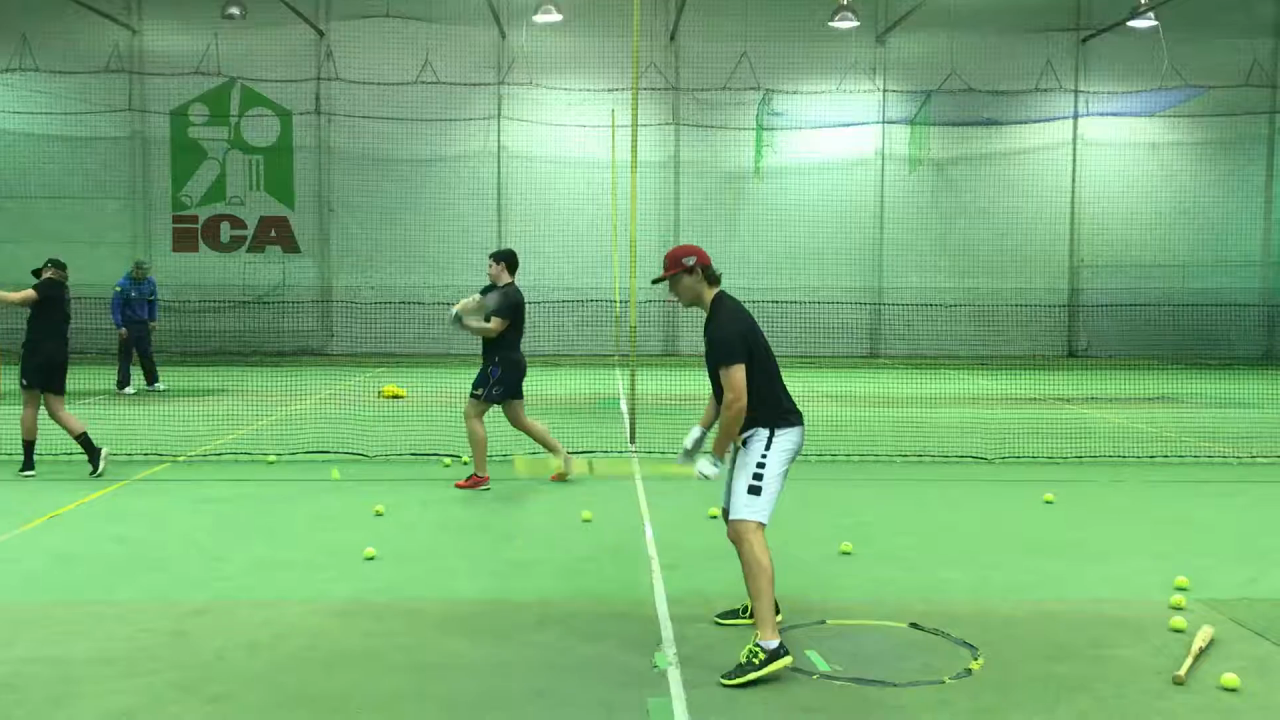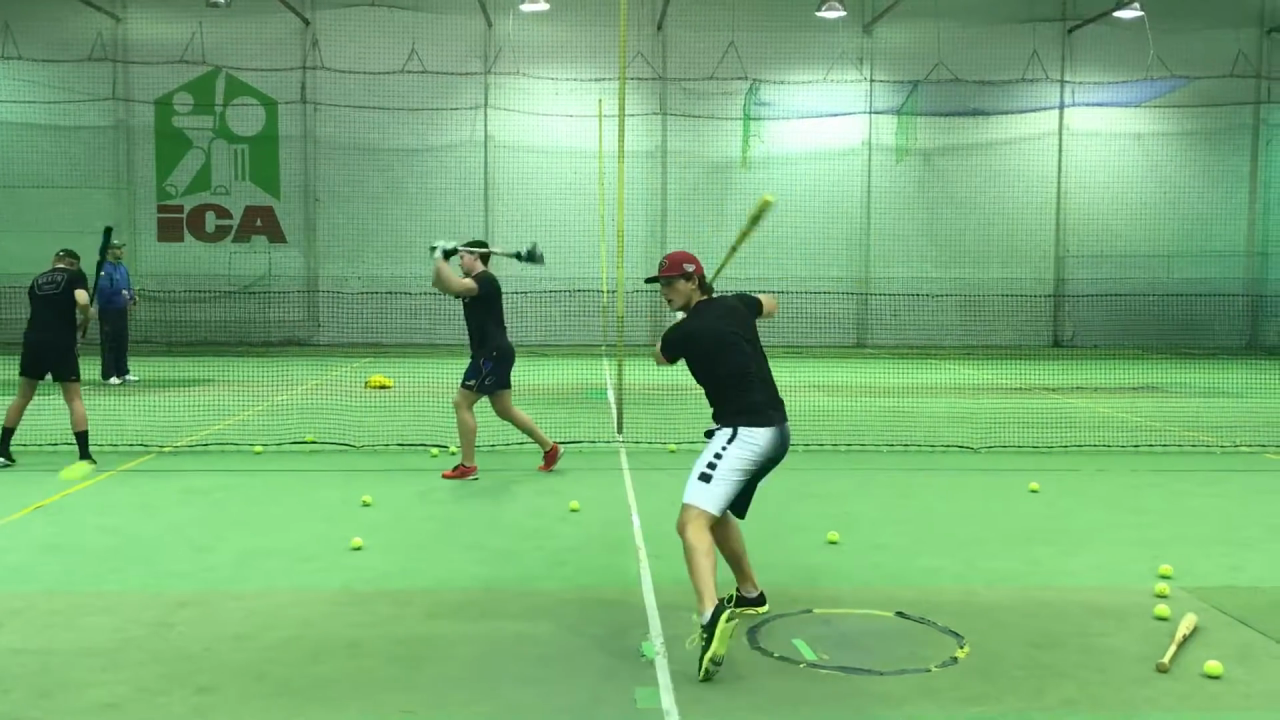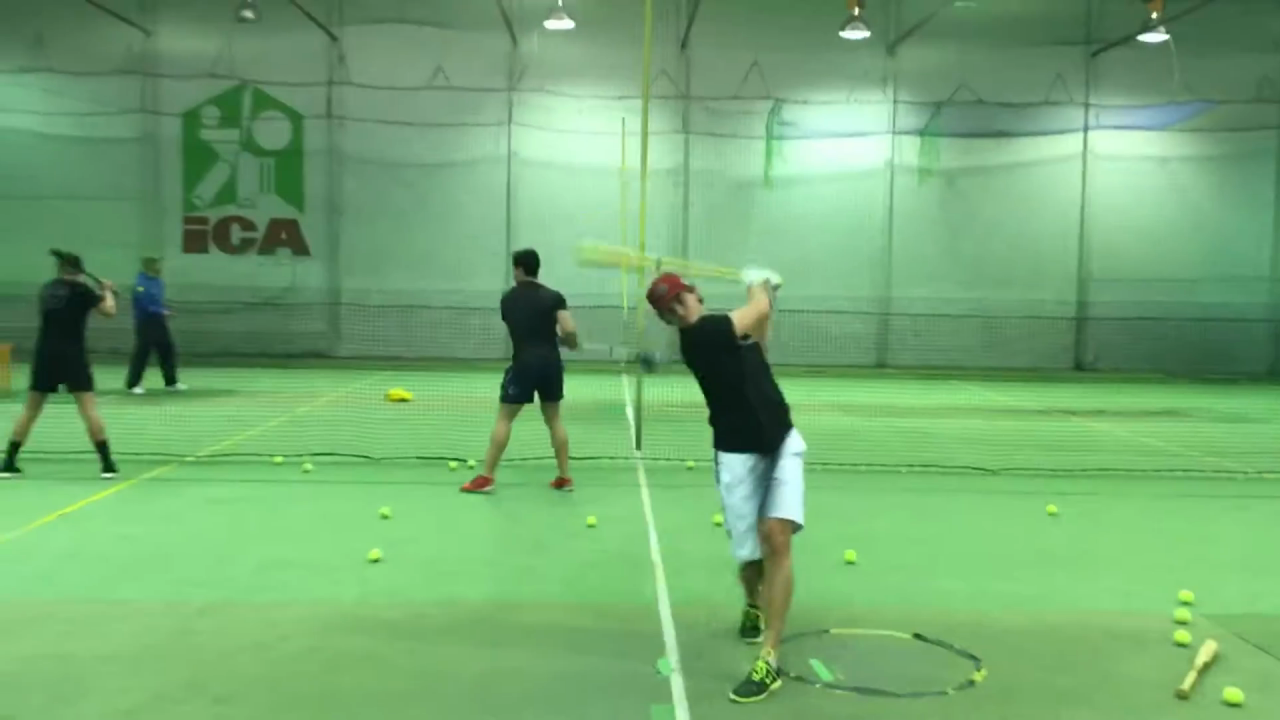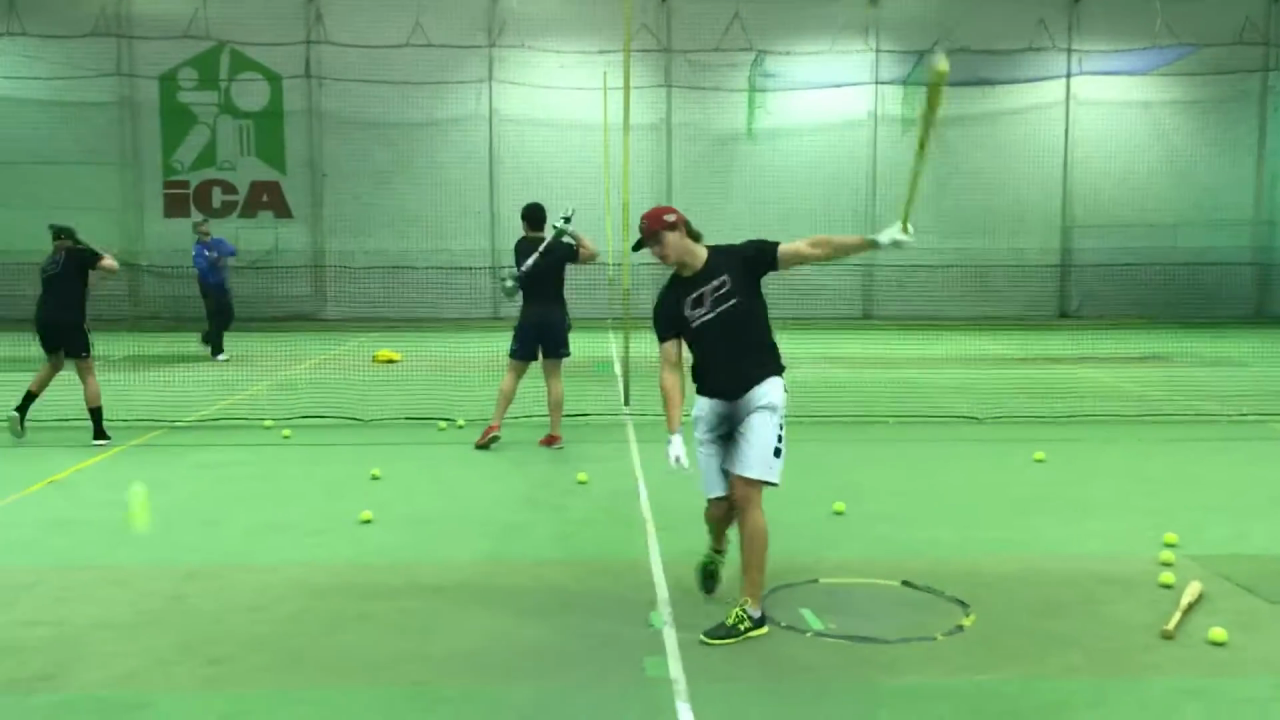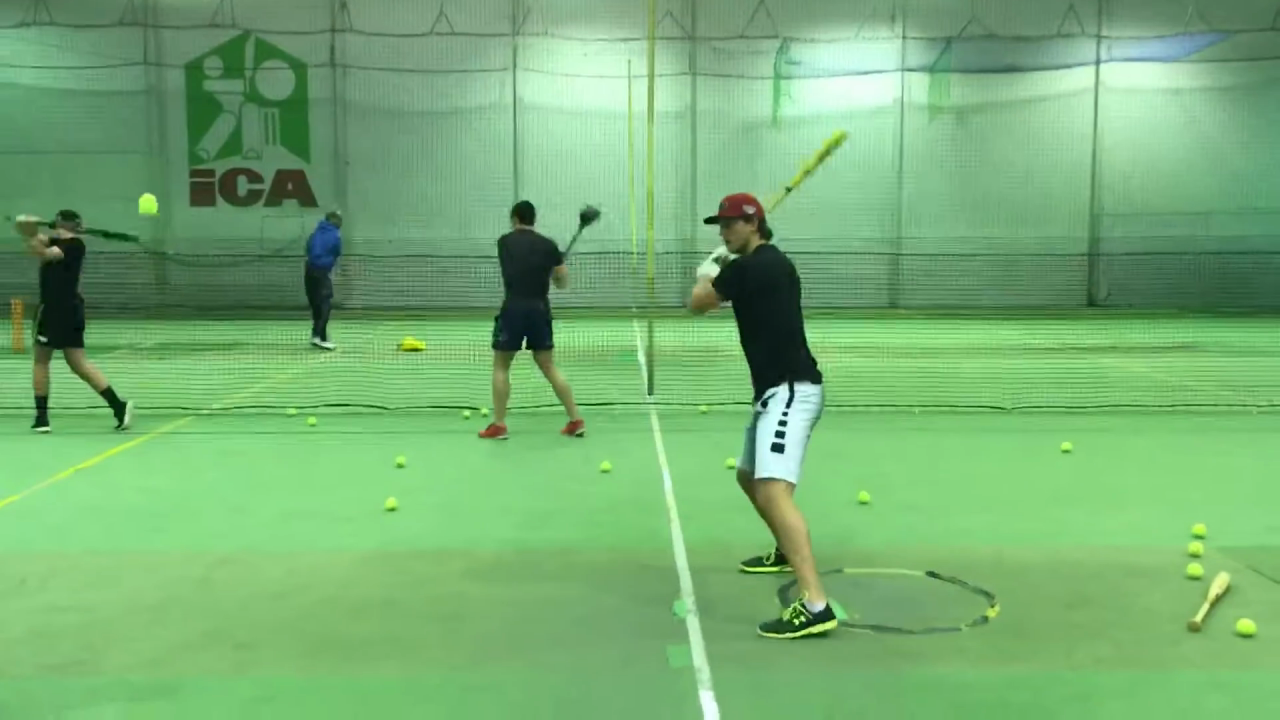
dt=1s
person 1, frame 1
left shoulder: (724, 325)
right shoulder: (723, 312)
left elbow: (737, 400)
left wrist: (716, 456)
right wrist: (700, 431)
left hip: (772, 432)
right hip: (763, 430)
left knee: (745, 529)
right knee: (734, 516)
left ankle: (769, 644)
right ankle: (763, 603)
person 1, frame 2
left shoulder: (684, 333)
right shoulder: (736, 304)
left elbow: (661, 357)
right elbow: (770, 305)
left hip: (743, 432)
right hip: (772, 429)
left knee: (691, 521)
right knee: (713, 511)
left ankle: (712, 614)
right ankle: (749, 593)
person 1, frame 3
left shoulder: (721, 330)
right shoulder: (698, 336)
left elbow: (757, 338)
right elbow: (759, 309)
left wrist: (763, 288)
right wrist: (758, 286)
left hip: (783, 443)
right hip: (739, 456)
left knee: (776, 537)
right knee: (752, 557)
left ankle: (769, 660)
right ankle: (754, 604)
person 1, frame 4
left shoulder: (740, 258)
right shoulder: (669, 302)
left elbow: (811, 250)
right elbow: (669, 370)
left wrist: (876, 240)
right wrist: (674, 433)
left hip: (759, 394)
right hip: (711, 403)
left knee: (745, 495)
right knee: (719, 506)
left ankle: (752, 610)
right ankle: (716, 549)
person 1, frame 5
left shoulder: (749, 267)
right shoulder: (776, 263)
left elbow: (698, 302)
left wrist: (706, 272)
right wrist: (723, 266)
left hip: (790, 392)
right hip: (782, 389)
left knee: (773, 491)
right knee: (749, 476)
left ankle: (814, 605)
right ankle: (788, 552)
person 2, frame 1
left shoulder: (510, 296)
right shoulder: (493, 291)
left elbow: (493, 330)
right elbow: (470, 303)
left wrist: (465, 323)
right wrist: (458, 311)
left hip: (501, 364)
right hip: (509, 363)
left knee: (472, 413)
right knee: (519, 420)
left ankle: (480, 476)
right ankle: (563, 458)
person 2, frame 2
left shoulder: (487, 280)
right shoulder: (469, 283)
left elbow: (455, 286)
right elbow: (441, 283)
left wrist: (440, 258)
right wrist: (443, 258)
left hip: (492, 353)
right hip: (491, 353)
left knee: (461, 403)
right knee: (505, 409)
left ankle: (467, 466)
right ankle: (550, 448)
person 2, frame 3
left shoulder: (509, 298)
right shoulder: (554, 297)
right elbow: (569, 329)
right wrist: (571, 342)
left hip: (524, 363)
right hip: (552, 363)
left knee: (504, 418)
right knee: (554, 419)
left ankle: (486, 477)
right ankle: (564, 477)
person 2, frame 4
left shoulder: (522, 246)
right shoulder: (560, 248)
right elbow: (593, 254)
left wrist: (561, 231)
right wrist: (571, 231)
left hip: (529, 318)
right hip: (555, 318)
left knee: (513, 373)
right knee: (553, 376)
left ankle: (494, 426)
right ankle: (555, 434)
person 2, frame 5
left shoulder: (505, 242)
right shoulder: (548, 245)
right elbow: (562, 282)
right wrist: (555, 264)
left hip: (512, 309)
right hip: (539, 309)
left knee: (500, 366)
right knee: (549, 368)
left ankle: (499, 425)
right ankle: (576, 420)
person 3, frame 1
left shoulder: (52, 284)
right shoulder: (58, 293)
left elbow: (18, 298)
right elbow: (26, 301)
left hip: (38, 351)
right hip: (58, 355)
left knee: (30, 407)
right knee: (57, 411)
left ankle: (28, 462)
right ankle: (93, 452)
person 3, frame 2
left shoulder: (37, 281)
right shoulder: (76, 275)
left elbow: (41, 312)
right elbow: (83, 301)
left wrist: (73, 324)
right wrist: (87, 317)
left hip: (33, 342)
right hip: (62, 343)
left knee: (23, 397)
right knee: (74, 400)
right ankle: (84, 455)
person 3, frame 3
left shoulder: (47, 289)
right shoulder: (79, 289)
right elbow: (110, 311)
left wrist: (95, 295)
right wrist: (107, 291)
left hip: (45, 355)
right hip: (72, 355)
left knee: (30, 409)
right knee: (89, 409)
right ankle: (107, 464)
person 3, frame 4
left shoulder: (48, 262)
right shoulder: (78, 253)
right elbow: (113, 267)
right wrist: (106, 257)
left hip: (45, 319)
right hip: (70, 320)
left knee: (54, 365)
right knee: (88, 374)
left ankle: (21, 411)
right ankle: (98, 432)
person 3, frame 5
left shoulder: (74, 244)
right shoulder: (58, 242)
left elbow: (47, 255)
right elbow: (37, 242)
left wrist: (27, 232)
right wrist: (28, 230)
left hip: (54, 307)
right hip: (72, 310)
left knee: (41, 361)
right knee: (79, 364)
left ankle: (41, 418)
right ankle: (119, 406)
